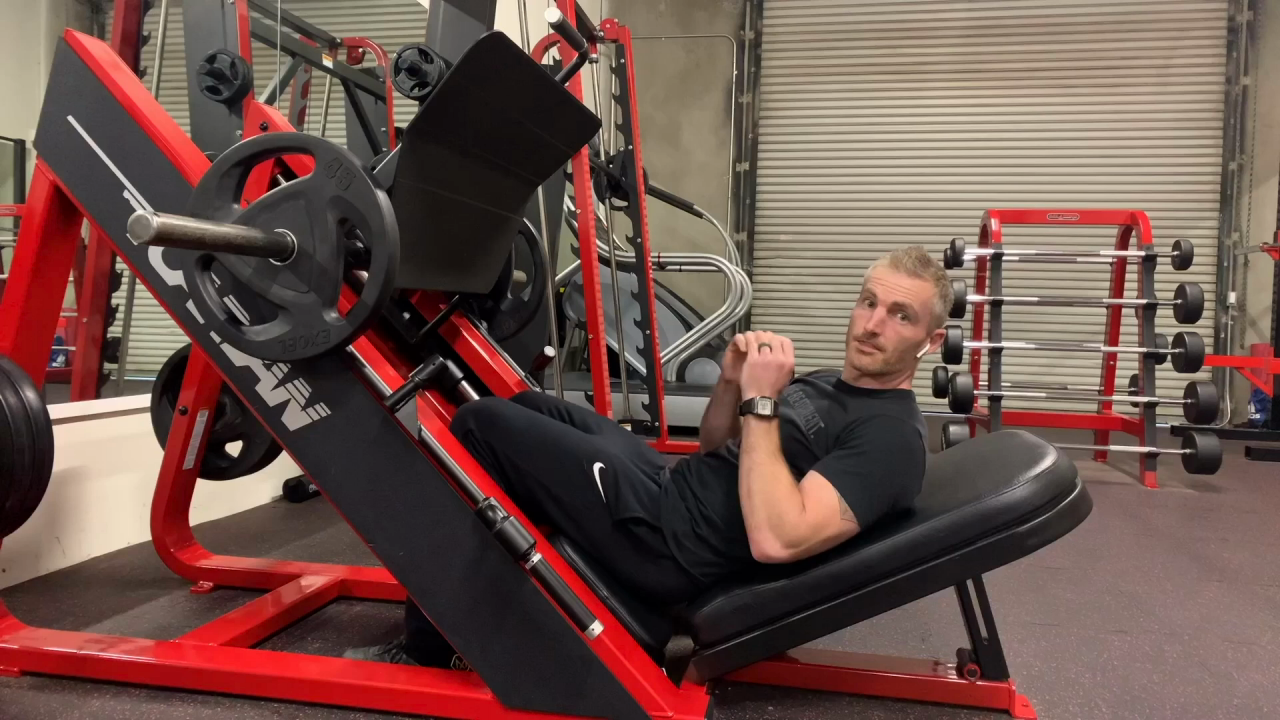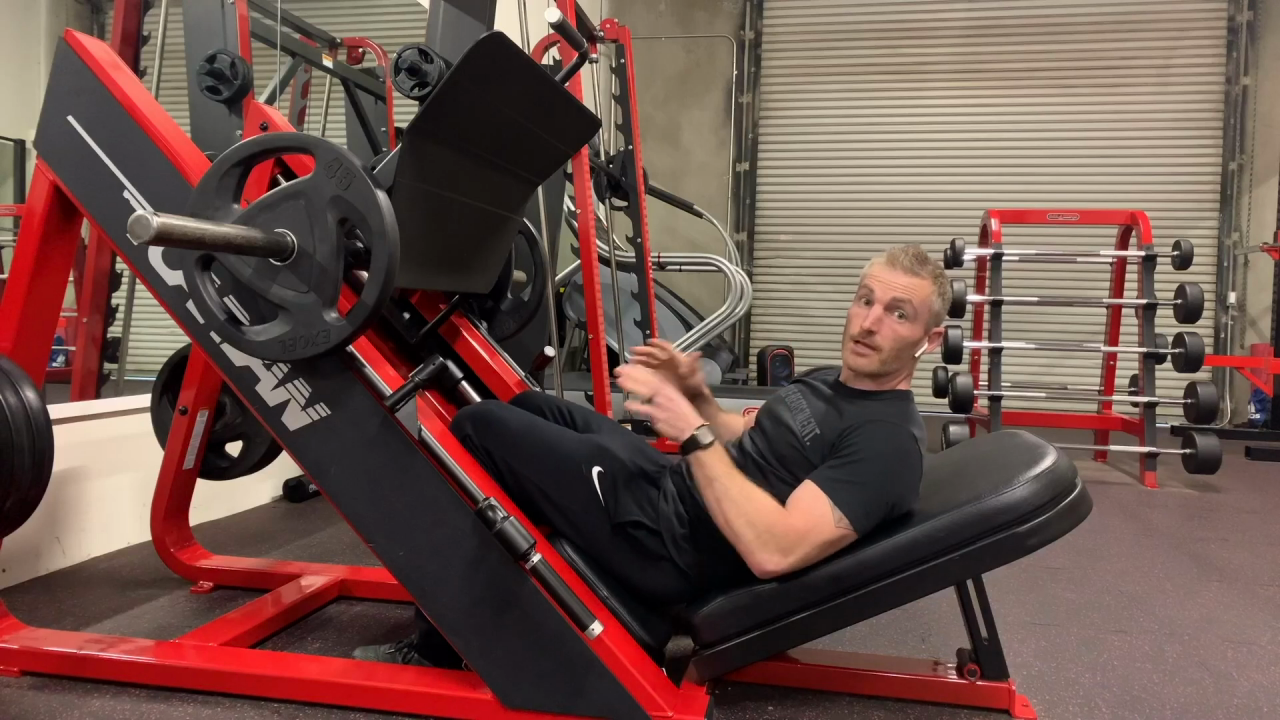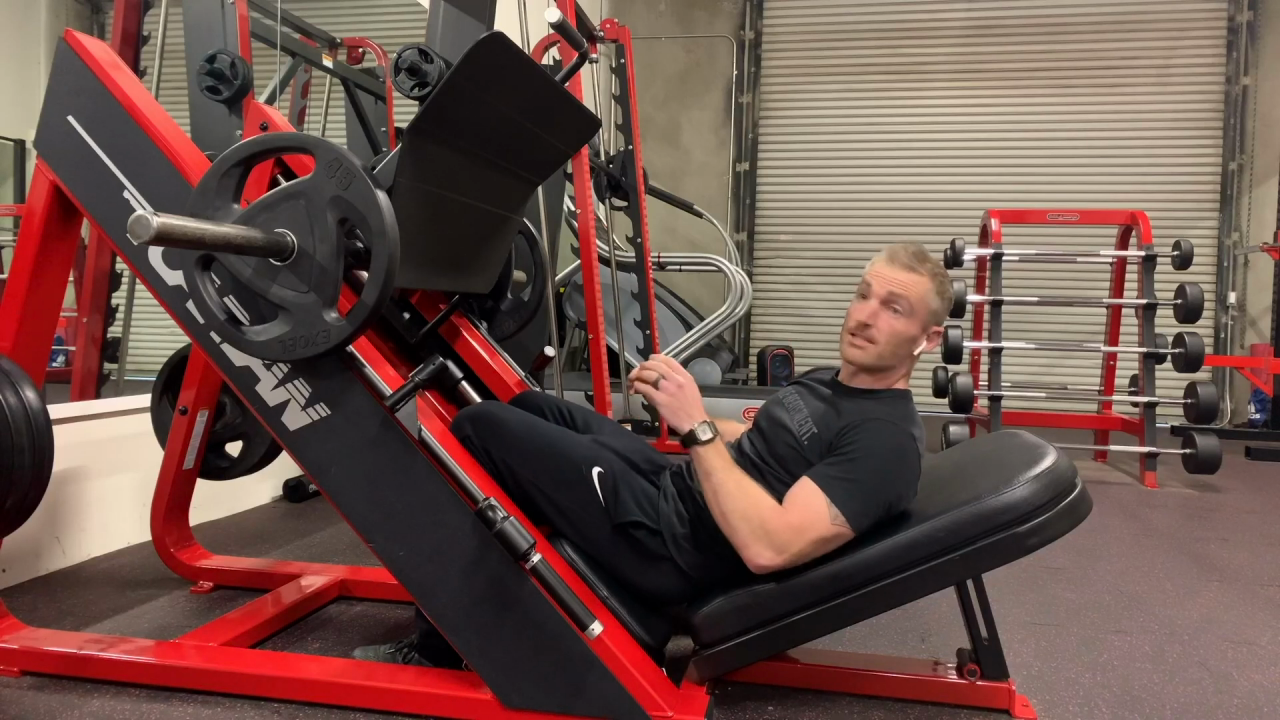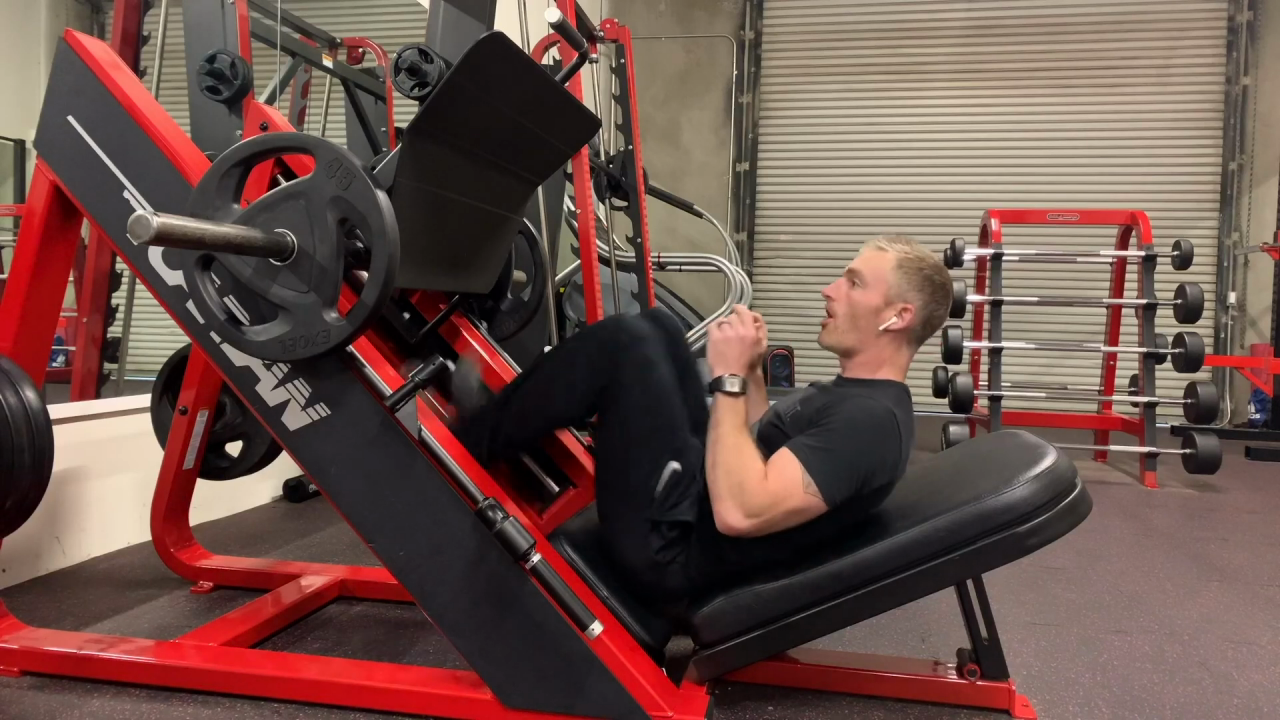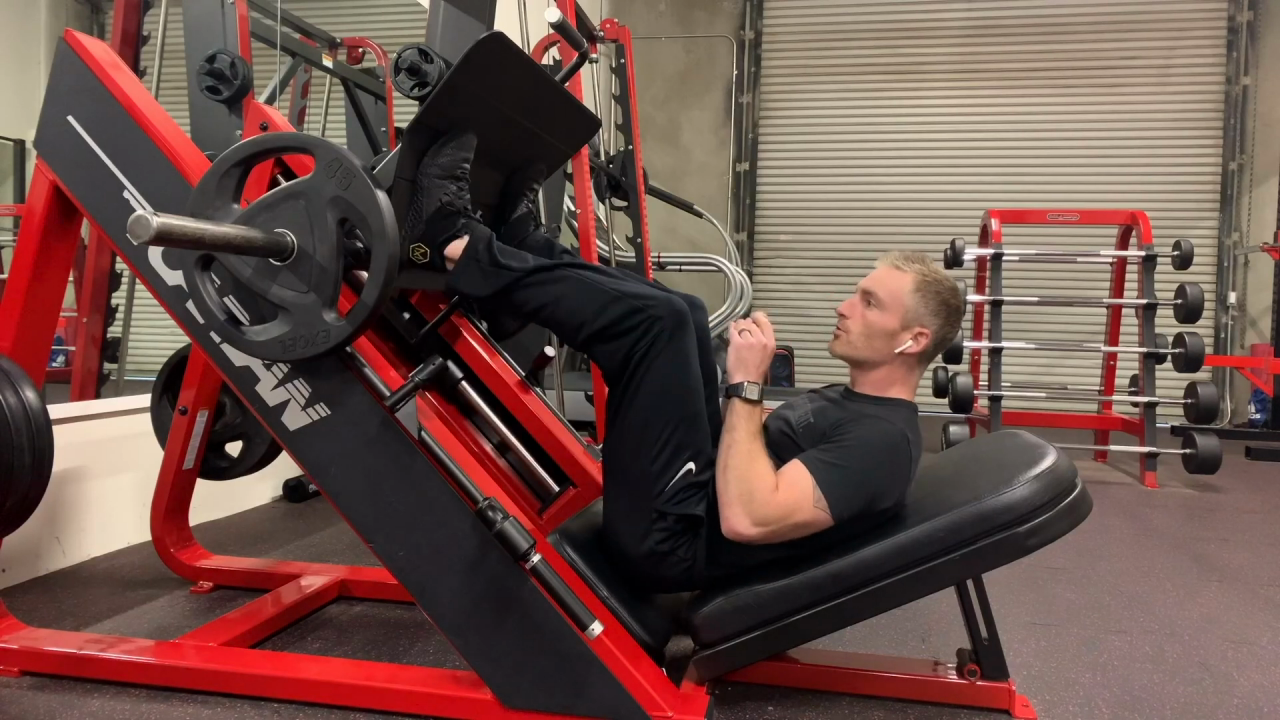
dt=0.5s
person 1, frame 1
left shoulder: (890, 438)
right shoulder: (830, 382)
left elbow: (775, 541)
left wrist: (760, 404)
right wrist: (732, 383)
left hip: (667, 539)
right hip: (672, 486)
left knee: (482, 425)
right knee: (525, 407)
left ankle: (426, 648)
person 1, frame 2
left shoulder: (887, 441)
right shoulder: (828, 382)
left elbow: (772, 552)
left wrist: (693, 430)
right wrist: (695, 394)
left hip: (665, 542)
right hip: (675, 489)
left knee: (480, 429)
right knee: (529, 407)
left ankle: (437, 647)
person 1, frame 3
left shoulder: (885, 439)
right shoulder: (830, 382)
left elbow: (767, 548)
left wrist: (694, 426)
right wrist: (688, 406)
left hip: (667, 542)
right hip: (674, 489)
left knee: (481, 430)
right knee: (530, 408)
left ankle: (438, 646)
person 1, frame 4
left shoulder: (869, 421)
right shoulder: (853, 394)
left elbow: (738, 512)
left wrist: (727, 379)
right wrist: (749, 372)
left hip: (672, 548)
left knee: (629, 343)
right knee: (656, 327)
left ankle: (481, 438)
person 1, frame 5
left shoulder: (882, 439)
right shoulder: (847, 402)
left elbow: (746, 520)
left wrist: (745, 385)
right wrist: (748, 370)
left hip: (671, 537)
right hip: (696, 494)
left knee: (656, 320)
right knee: (677, 317)
left ankle: (454, 244)
right ankle: (519, 242)
